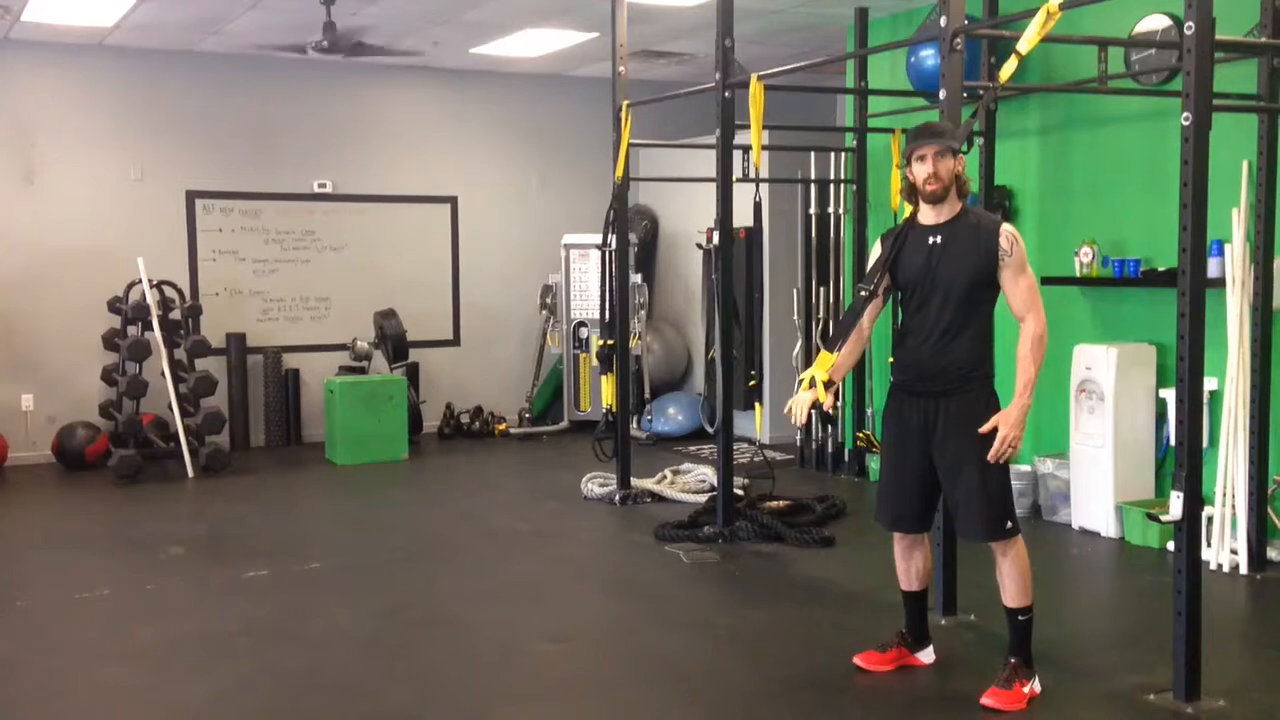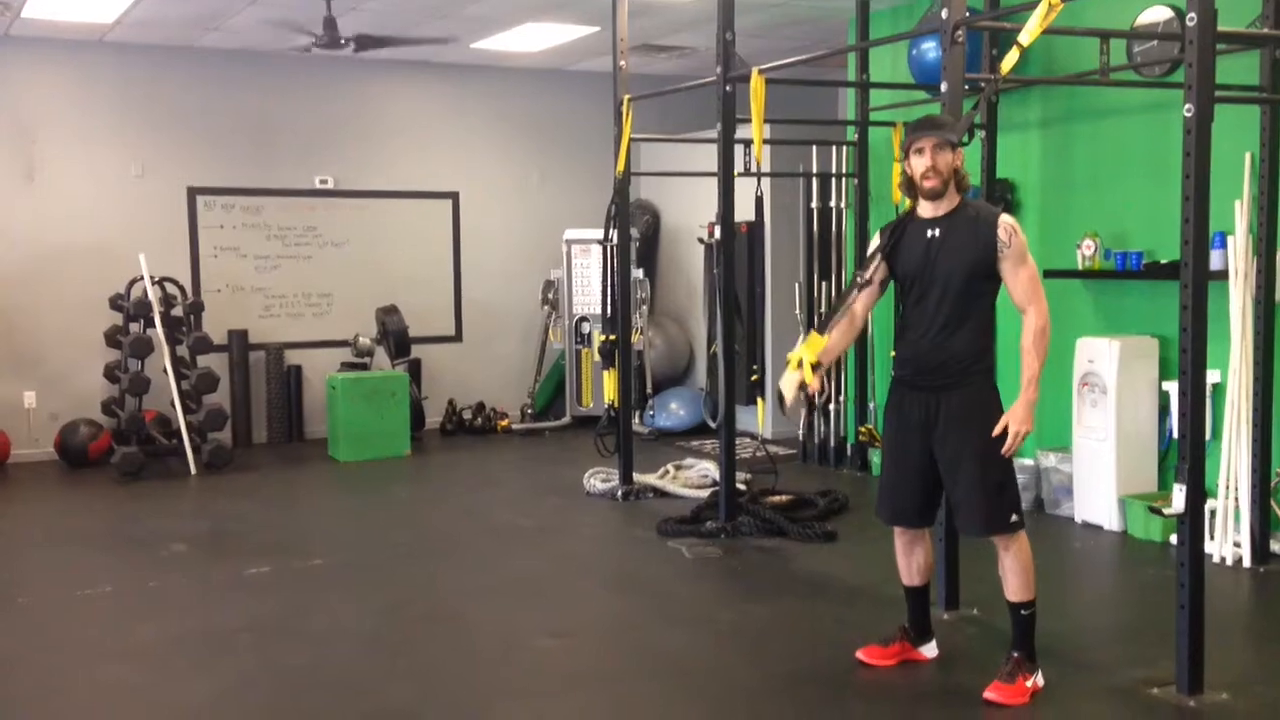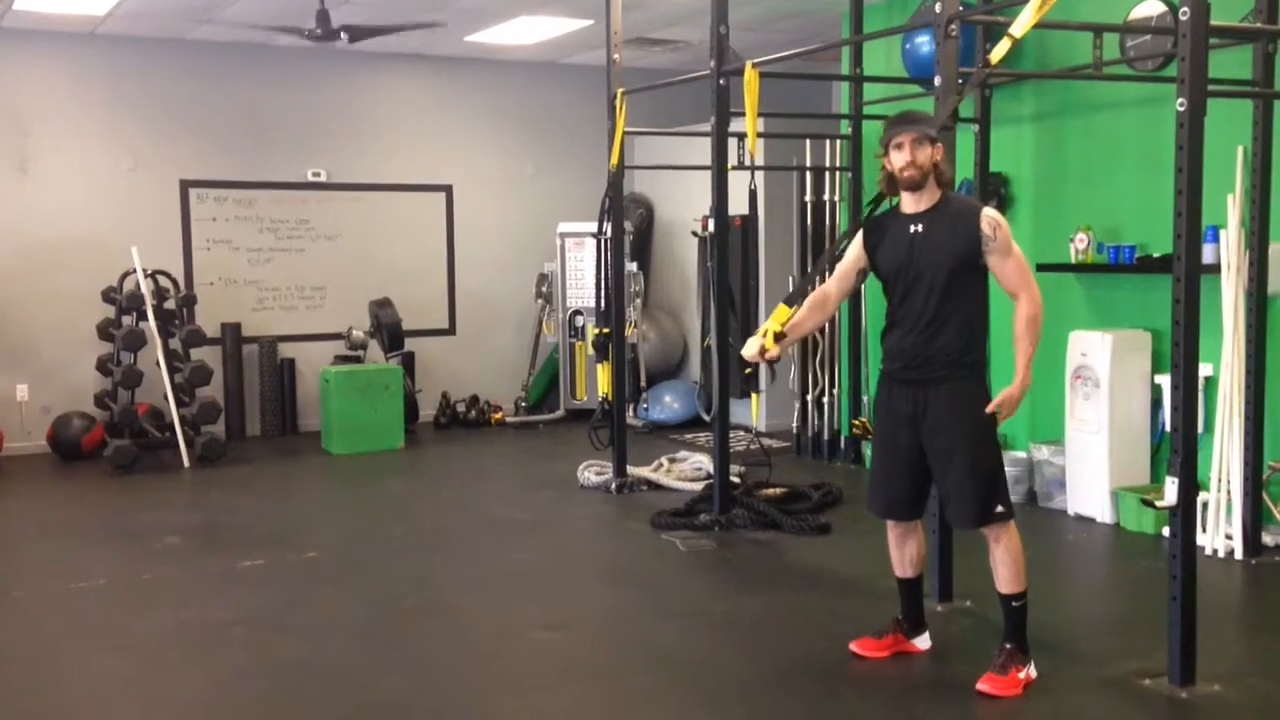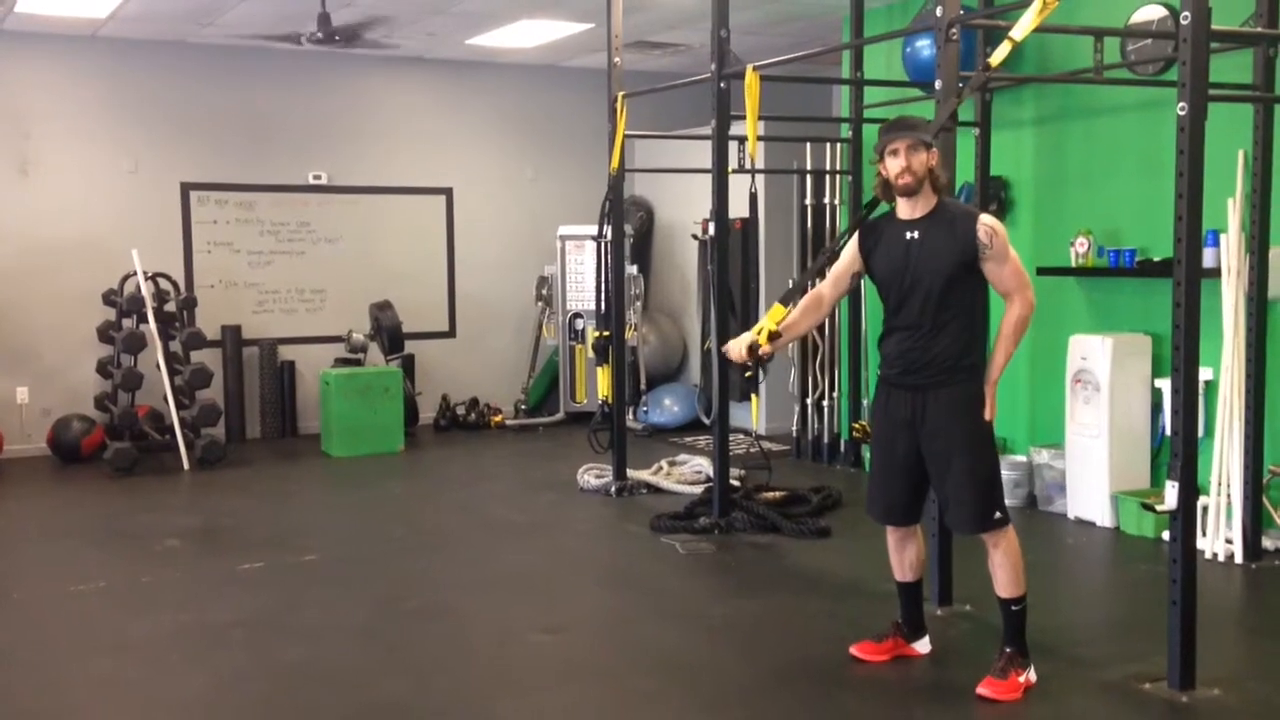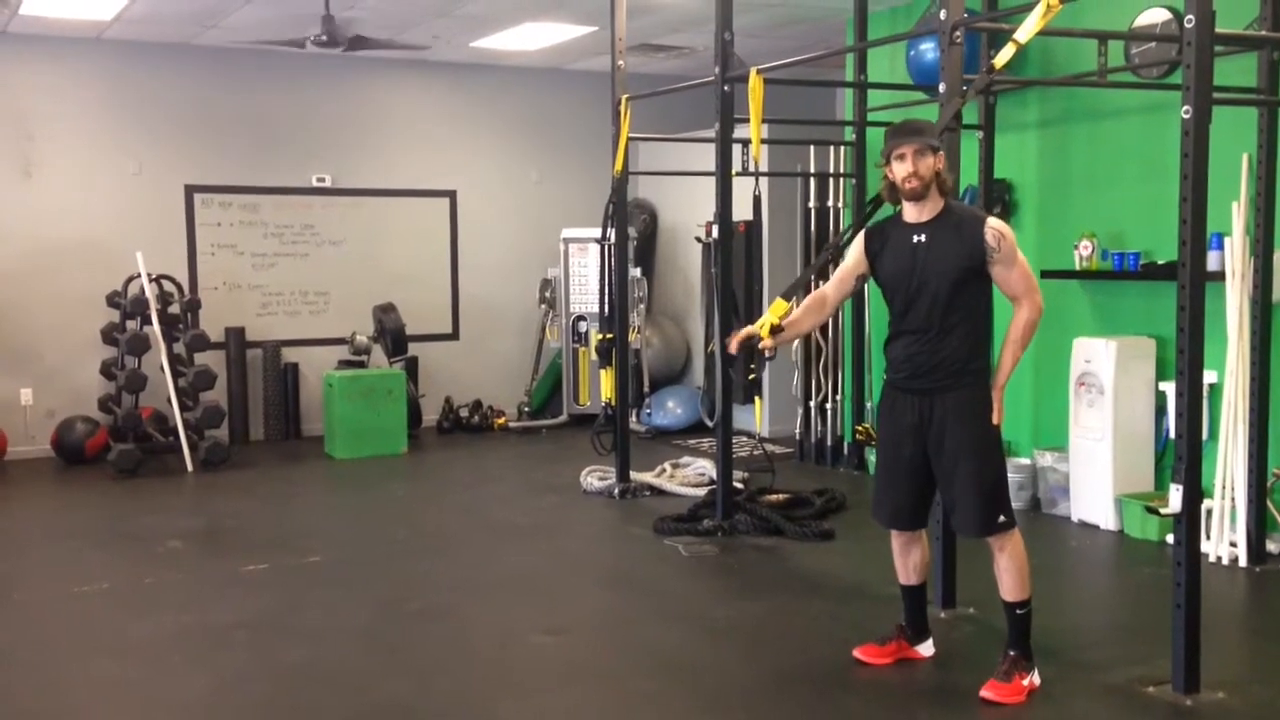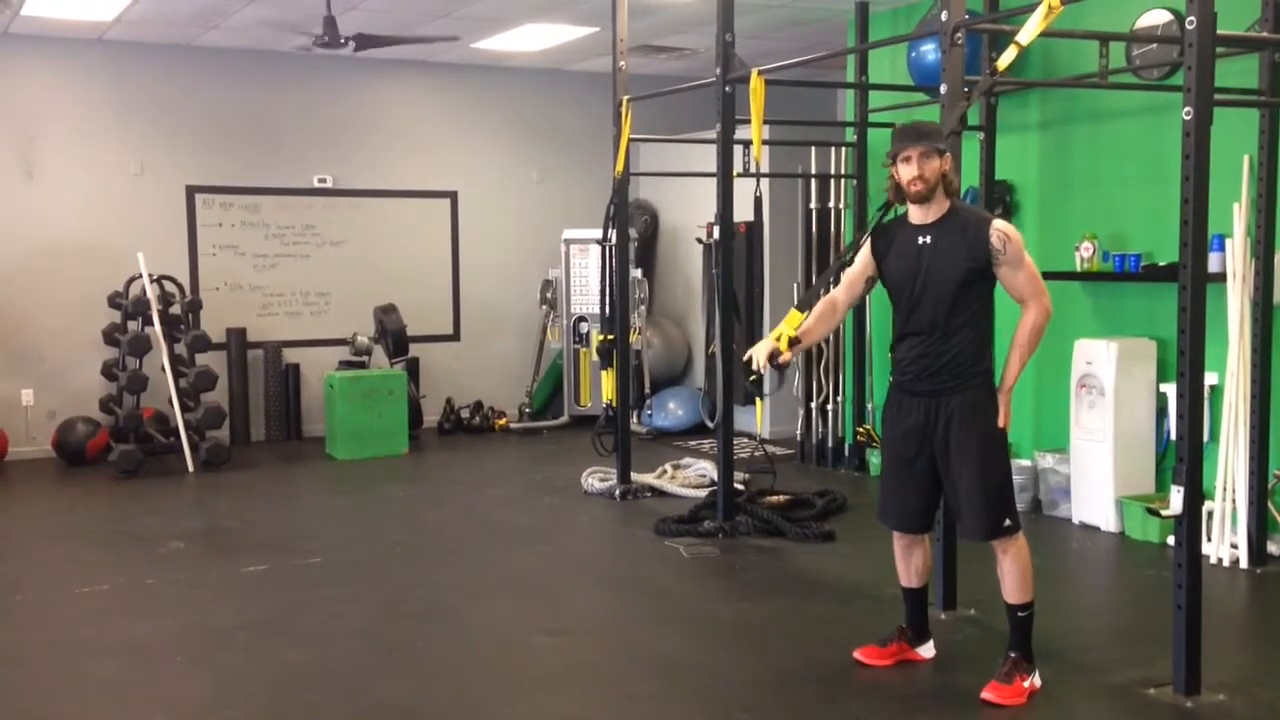
dt=0.3s
person 1, frame 1
left shoulder: (995, 236)
right shoulder: (894, 243)
left elbow: (1032, 319)
right elbow: (862, 319)
left wrist: (1019, 404)
right wrist: (823, 380)
left hip: (969, 404)
right hip: (906, 402)
left knee: (1000, 532)
right knee: (905, 526)
left ankle: (1021, 664)
right ankle: (916, 639)
person 1, frame 2
left shoulder: (994, 229)
right shoulder: (891, 237)
left elbow: (1033, 310)
right elbow: (858, 309)
left wrist: (1026, 399)
right wrist: (812, 362)
left hip: (969, 397)
right hip: (907, 396)
left knee: (1001, 526)
right knee: (905, 520)
left ankle: (1023, 658)
right ankle: (917, 635)
person 1, frame 3
left shoulder: (978, 221)
right shoulder: (875, 232)
left elbow: (1026, 296)
right elbow: (830, 293)
left wrist: (1020, 378)
right wrist: (778, 336)
left hip: (958, 391)
right hip: (896, 390)
left knee: (992, 517)
right knee: (897, 513)
left ankle: (1017, 650)
right ankle: (911, 626)
person 1, frame 4
left shoulder: (974, 228)
right shoulder: (870, 236)
left elbow: (1021, 298)
right elbow: (824, 295)
left wrist: (989, 379)
right wrist: (772, 337)
left hip: (956, 396)
right hip: (894, 395)
left knee: (990, 522)
right knee: (896, 517)
left ankle: (1016, 654)
right ankle: (911, 630)
person 1, frame 5
left shoulder: (982, 231)
right shoulder: (875, 239)
left elbow: (1029, 302)
right elbow: (828, 295)
left wrist: (997, 383)
right wrist: (774, 332)
left hip: (963, 400)
right hip: (900, 398)
left knee: (996, 527)
right knee: (902, 521)
left ankle: (1020, 658)
right ankle: (915, 633)
person 1, frame 6
left shoulder: (988, 233)
right shoulder: (883, 239)
left elbow: (1037, 305)
right elbow: (839, 299)
left wrist: (1005, 386)
right wrist: (789, 342)
left hip: (969, 403)
right hip: (906, 401)
left knee: (1001, 531)
right knee: (905, 524)
left ankle: (1022, 660)
right ankle: (916, 635)
